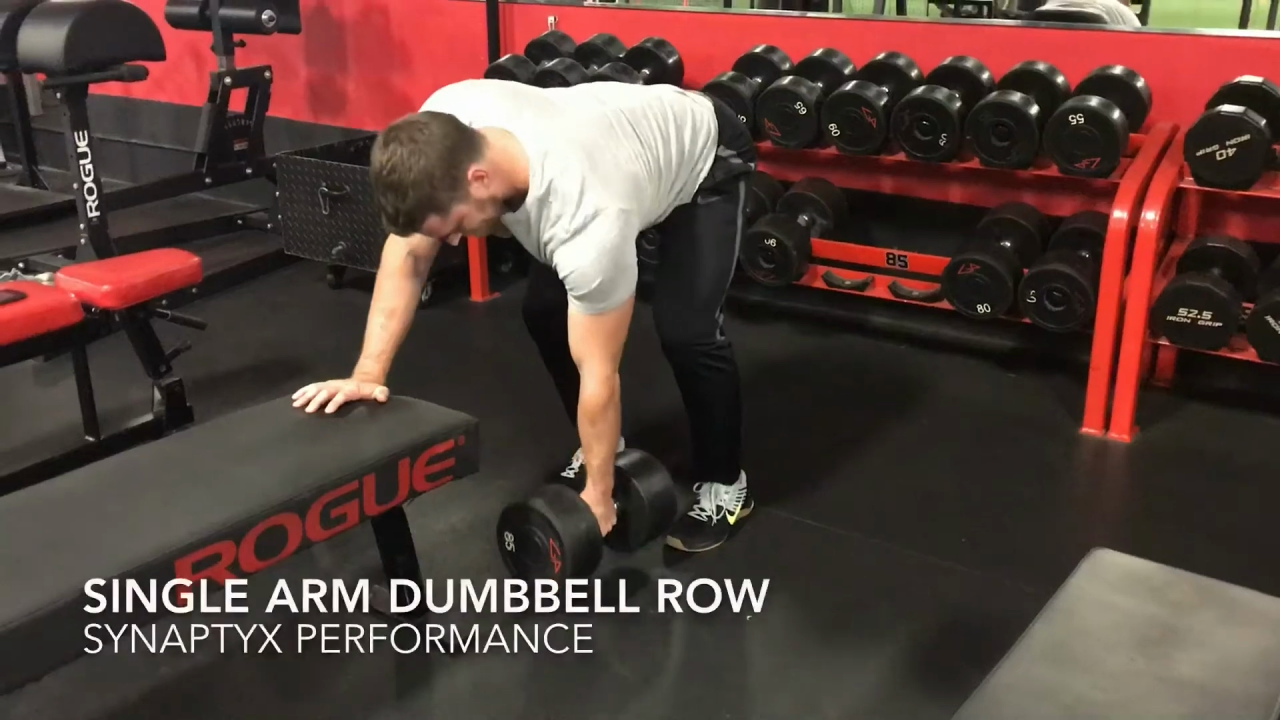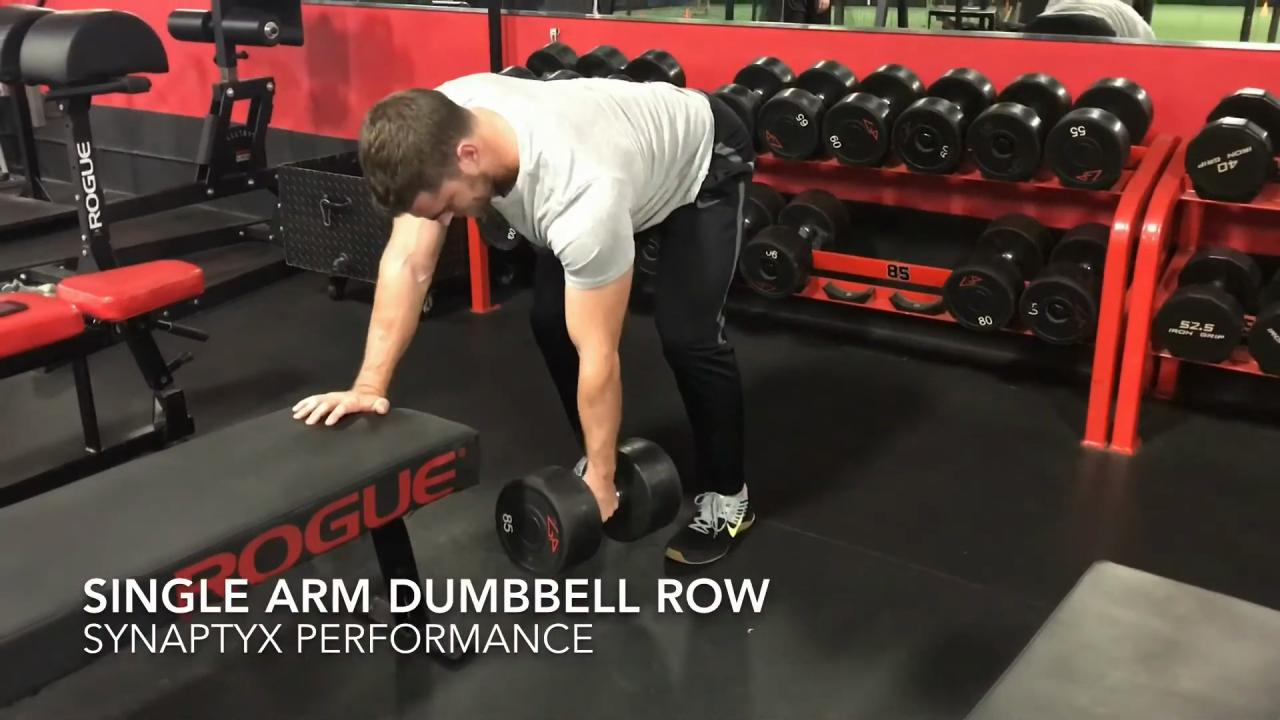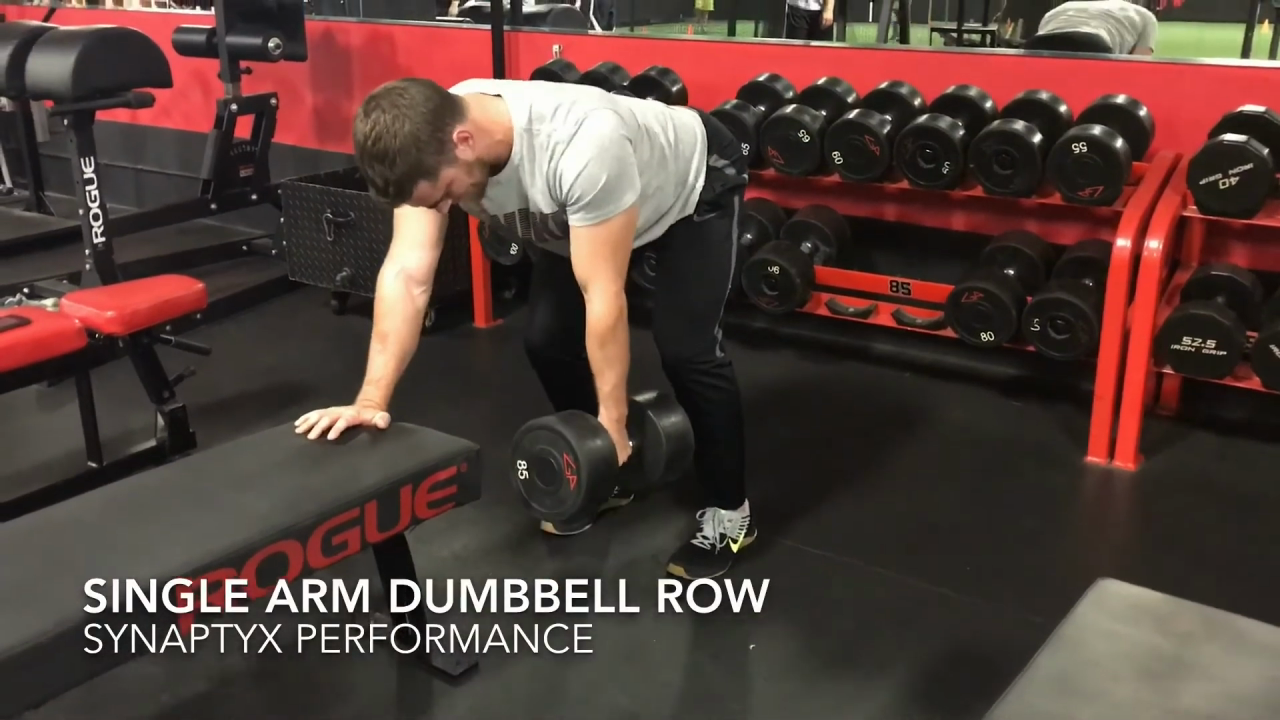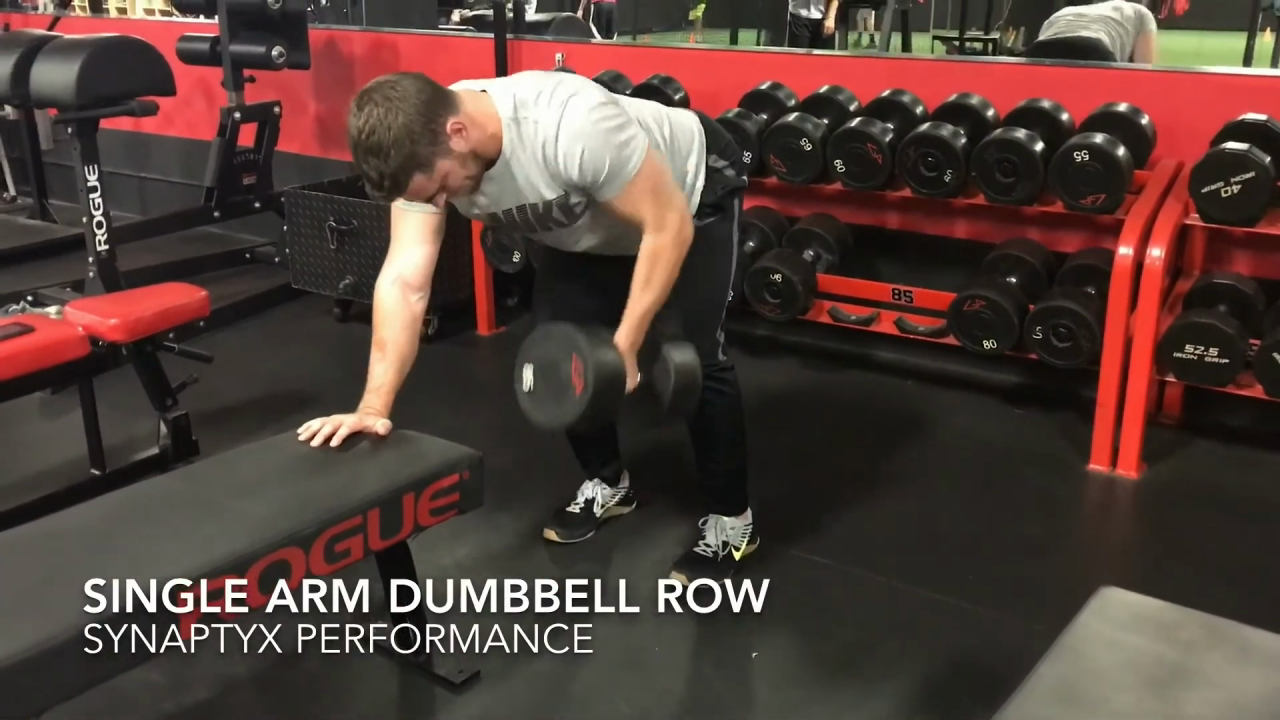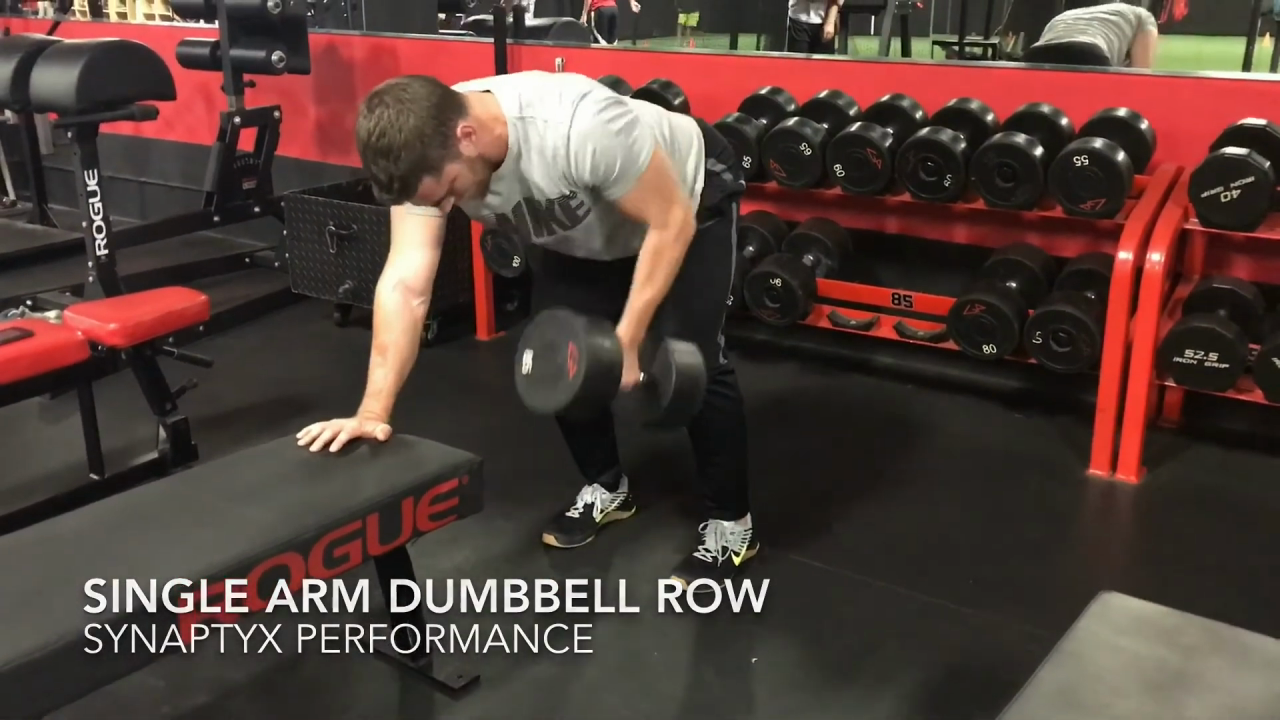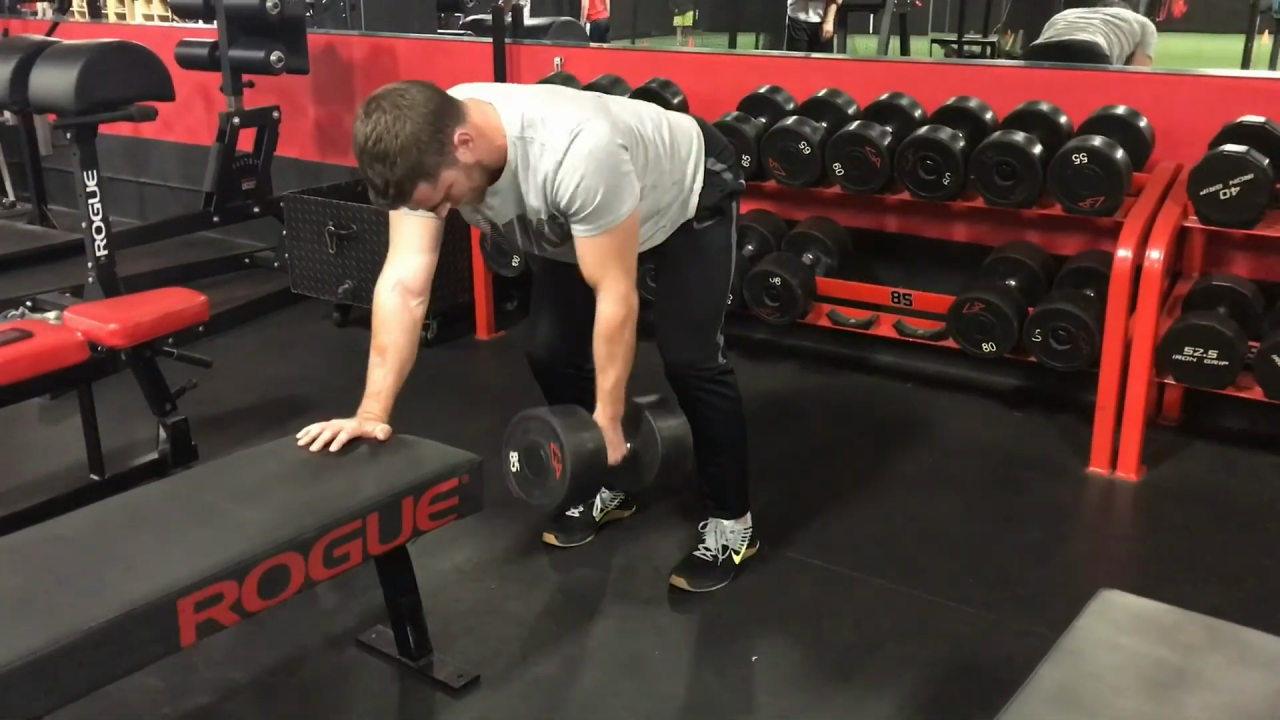
dt=0.7s
person 1, frame 1
left shoulder: (588, 217)
right shoulder: (444, 129)
left elbow: (598, 375)
right elbow: (407, 253)
left wrist: (598, 496)
right wrist: (368, 373)
left hip: (706, 157)
right hip: (630, 135)
left knee: (685, 331)
right knee: (544, 312)
left ankle: (724, 484)
right ankle: (602, 446)
person 1, frame 2
left shoulder: (581, 193)
right shoulder: (436, 127)
left elbow: (598, 354)
right elbow: (409, 262)
left wrist: (602, 479)
right wrist: (370, 385)
left hip: (702, 159)
right hip: (632, 140)
left knee: (687, 335)
right knee: (551, 321)
left ankle: (727, 495)
right ankle: (599, 461)
person 1, frame 3
left shoulder: (582, 145)
right shoulder: (428, 143)
left elbow: (603, 297)
right elbow: (408, 274)
left wrist: (613, 423)
right wrist: (372, 400)
left hip: (695, 183)
left knee: (684, 351)
right knee: (547, 341)
left ankle: (729, 512)
person 1, frame 4
left shoulder: (570, 127)
right shoulder: (422, 149)
left elbow: (669, 226)
right elbow: (405, 279)
left wrist: (627, 343)
right wrist: (373, 408)
left hip: (690, 200)
left knee: (690, 356)
left ankle: (731, 520)
right ankle: (608, 482)
person 1, frame 5
left shoulder: (579, 127)
right shoulder: (427, 150)
left elbow: (672, 223)
right elbow: (406, 283)
left wrist: (627, 340)
right wrist: (373, 412)
left hip: (687, 202)
left ankle: (731, 524)
right ankle: (606, 486)
person 1, frame 6
left shoulder: (576, 154)
right shoulder: (424, 151)
left elbow: (615, 296)
right elbow: (404, 284)
left wrist: (607, 419)
right wrist: (372, 411)
left hip: (688, 192)
left knee: (687, 358)
right knee: (550, 352)
left ankle: (731, 522)
right ankle: (606, 488)
